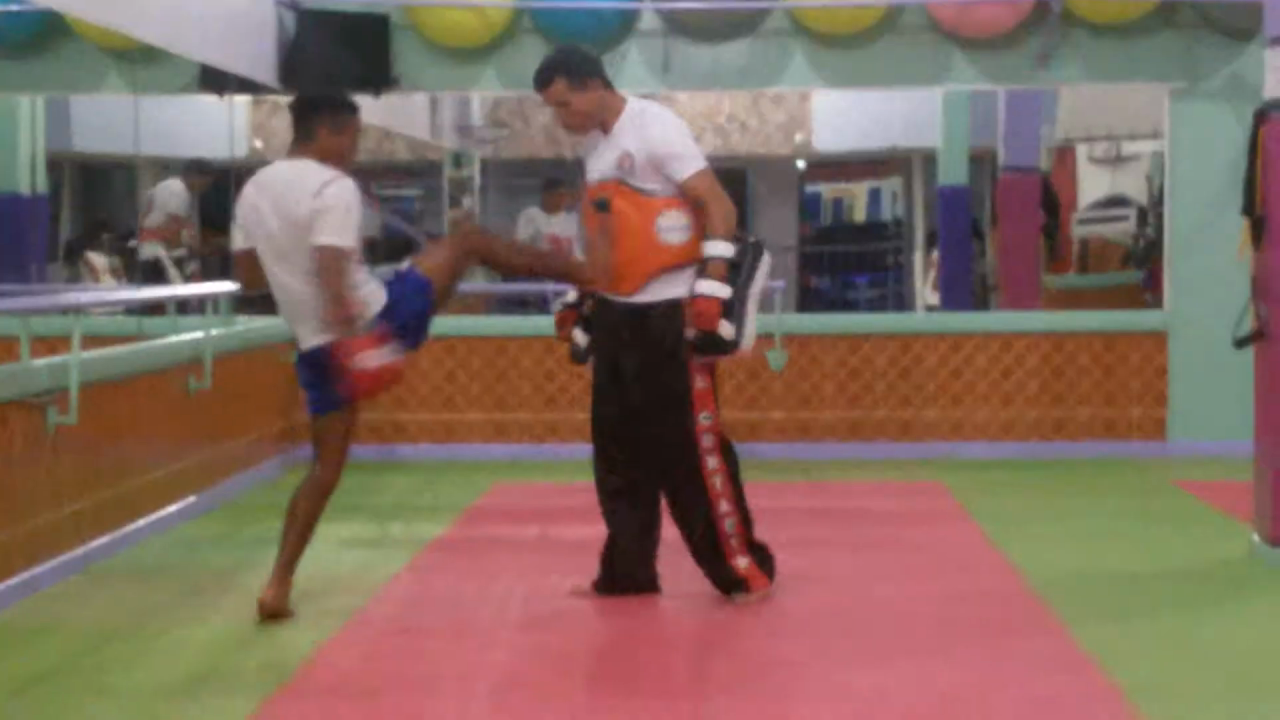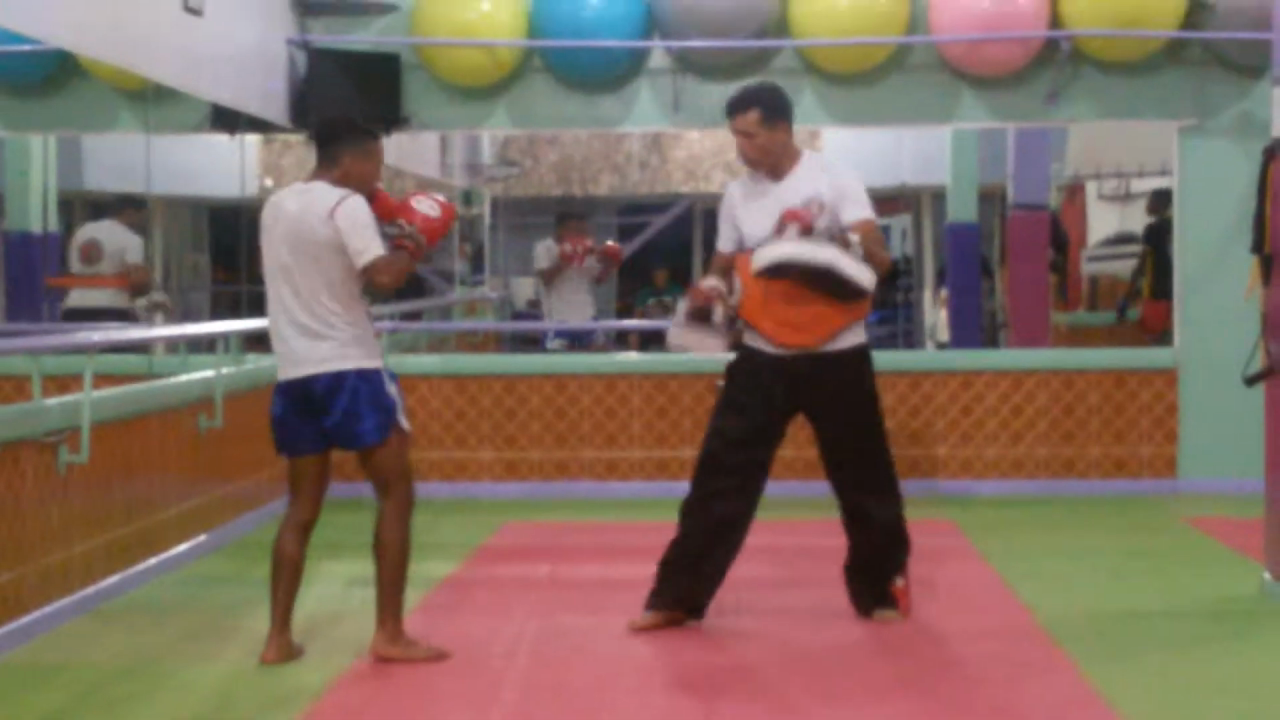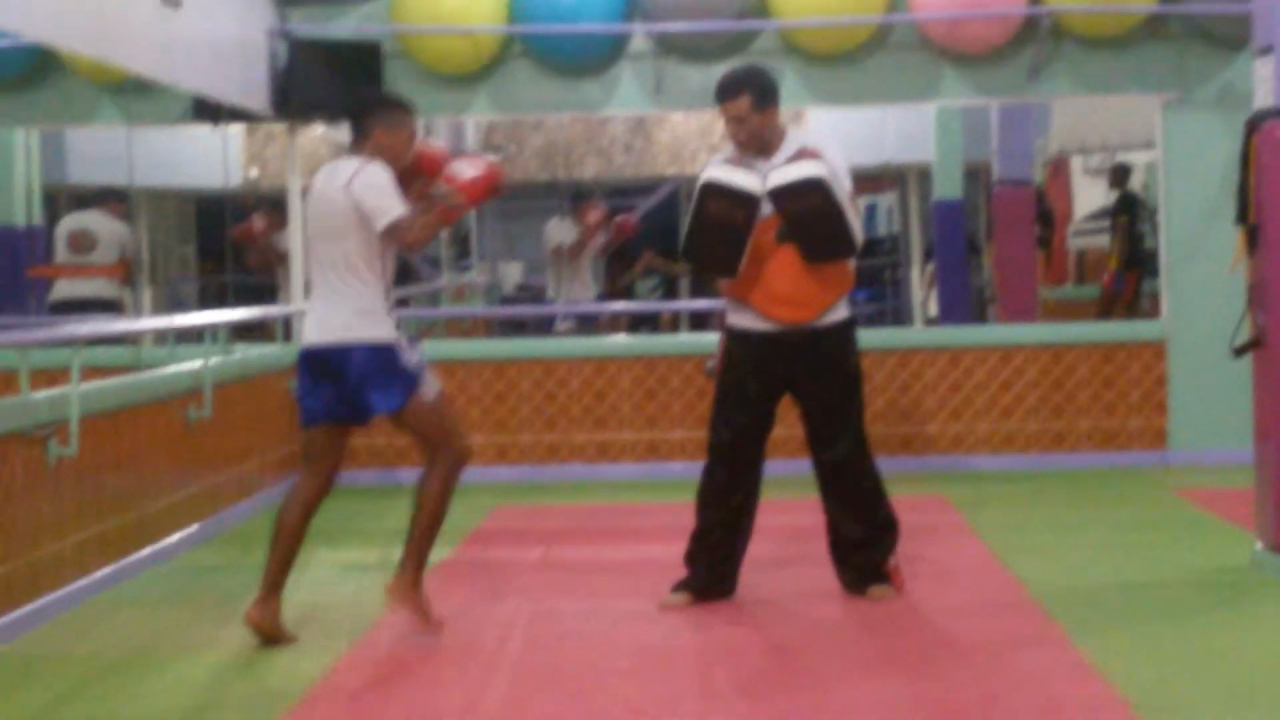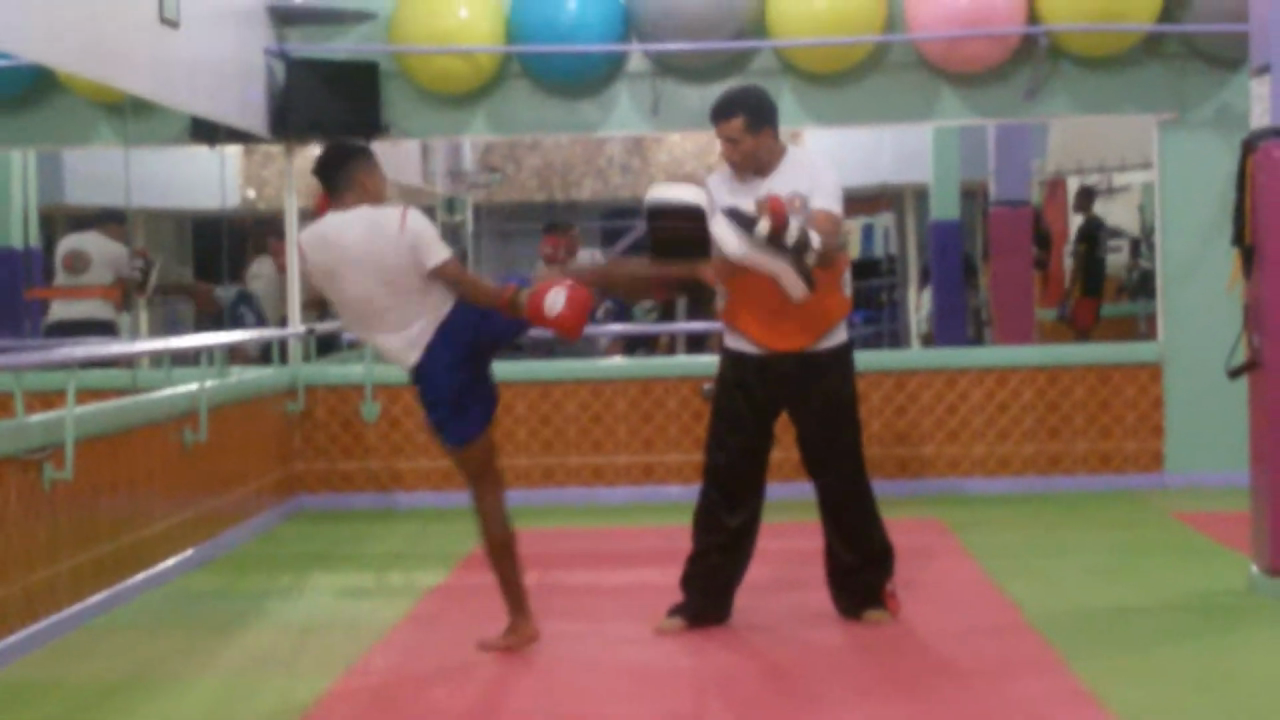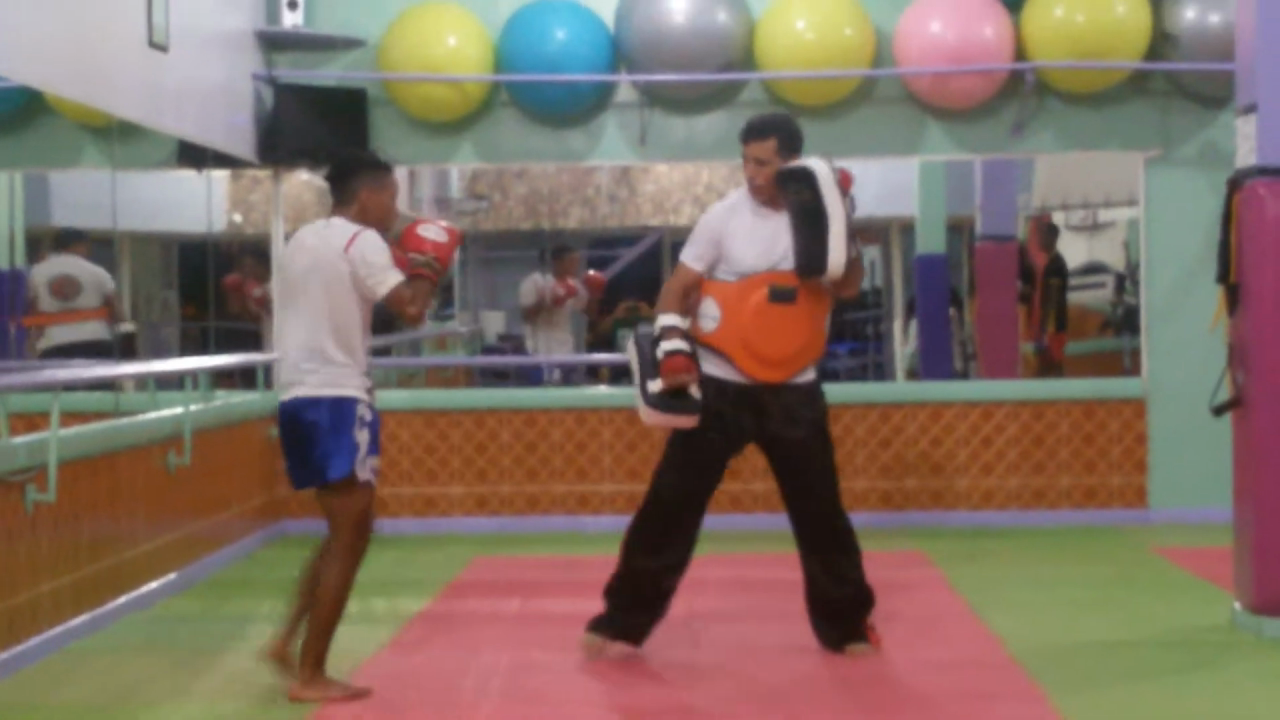
dt=0.5s
person 1, frame 1
left shoulder: (655, 127)
right shoulder: (591, 143)
left elbow: (718, 203)
left wrist: (713, 286)
right wrist: (579, 299)
left hip: (669, 310)
right hip: (617, 312)
left knee: (690, 434)
right knee: (616, 440)
left ankle: (741, 566)
right ankle: (627, 571)
person 1, frame 2
left shoulder: (834, 181)
right shoulder: (737, 195)
left elbow: (879, 259)
right elbow: (726, 266)
left wrist: (824, 238)
right wrist: (708, 290)
left hip: (836, 356)
right hip: (763, 356)
left knee: (863, 477)
right knee: (722, 471)
left ankle: (879, 587)
right ankle: (677, 594)
person 1, frame 3
left shoulder: (817, 157)
right shoulder: (722, 171)
left elbow: (850, 238)
left hip: (822, 331)
right hip: (751, 335)
left knee: (843, 454)
right knee: (730, 455)
left ankle: (868, 565)
right ankle: (709, 574)
person 1, frame 4
left shoulder: (814, 175)
right shoulder: (720, 187)
left elbow: (828, 247)
right elbow: (695, 262)
left wrist: (780, 226)
left hip: (819, 353)
right hip: (748, 356)
left knee: (840, 476)
right knee: (729, 479)
left ankle: (864, 588)
right ankle: (706, 597)
person 1, frame 5
left shoulder: (819, 210)
right shoulder: (723, 217)
left elbow: (848, 286)
right elbow: (676, 289)
left wrist: (838, 218)
right wrist: (672, 349)
left hip: (793, 390)
right hip: (721, 386)
left knee: (820, 509)
right knee: (673, 500)
left ankle: (845, 623)
right ankle: (624, 618)
person 2, frame 1
left shoulder: (252, 188)
right shoulder: (334, 186)
left elbow: (248, 275)
right elbow: (330, 266)
right wrist: (349, 337)
left hip: (317, 348)
right hip: (373, 323)
left knee: (325, 467)
right knee: (467, 240)
left ankle: (278, 586)
right ankle: (579, 269)
person 2, frame 2
left shoulder: (274, 206)
right shoulder: (348, 206)
right elbow: (383, 277)
right wrist: (414, 249)
left hip: (294, 374)
right hip: (351, 370)
left knee: (302, 508)
right knee: (395, 497)
left ankle: (278, 636)
right ankle: (390, 634)
person 2, frame 3
left shoulder: (324, 178)
right shoulder: (371, 175)
right elbow: (410, 237)
left wrist: (427, 204)
right wrist: (448, 207)
left hip: (320, 344)
right hip: (364, 342)
left knee: (314, 479)
right knee: (450, 449)
left ankle: (267, 603)
right ankle: (409, 579)
person 2, frame 4
left shoulder: (311, 241)
right shoulder: (402, 221)
left elbow: (336, 295)
right elbow: (459, 283)
right wrist: (524, 301)
left hip: (431, 366)
right hip: (461, 327)
left knee: (487, 494)
left ankle: (518, 619)
person 2, frame 5
left shoulder: (297, 242)
right shoulder: (361, 241)
right elbow: (410, 309)
right wrist: (427, 272)
left hip: (296, 402)
right hip: (337, 403)
left knee: (351, 531)
right knee: (346, 539)
left ankle: (288, 639)
right ankle: (309, 675)
